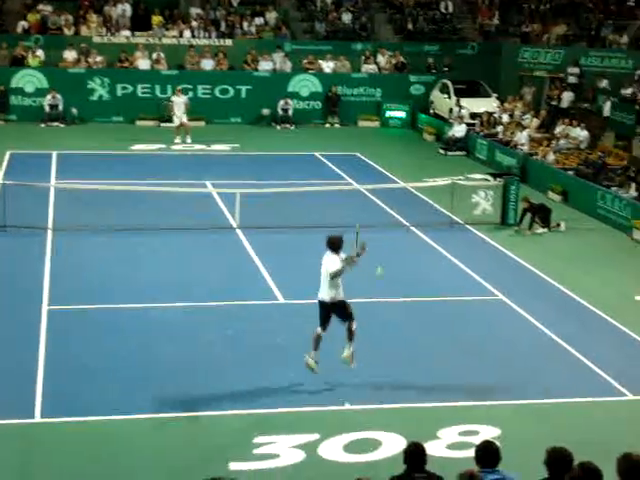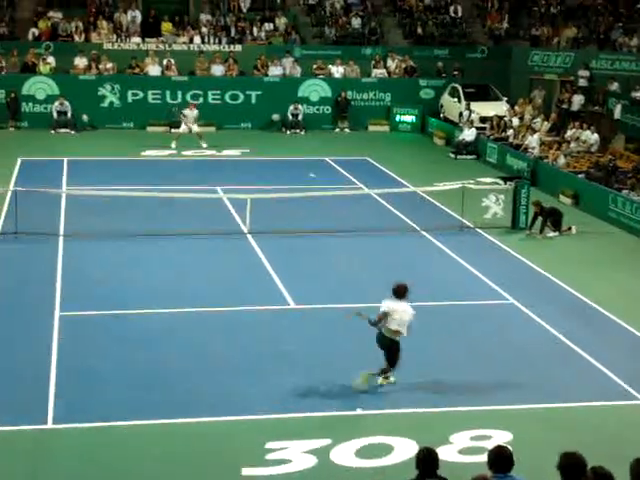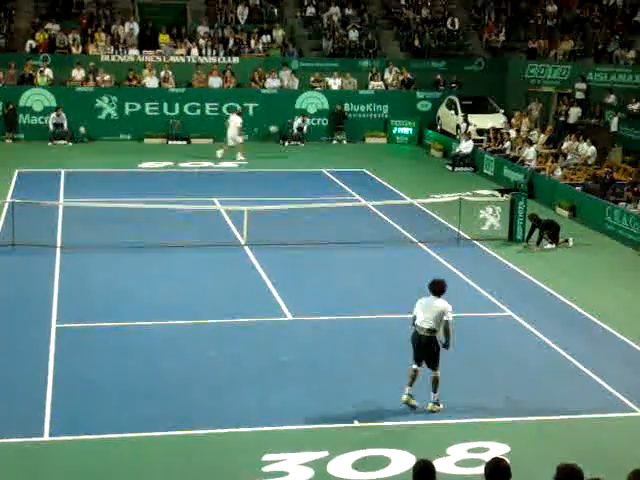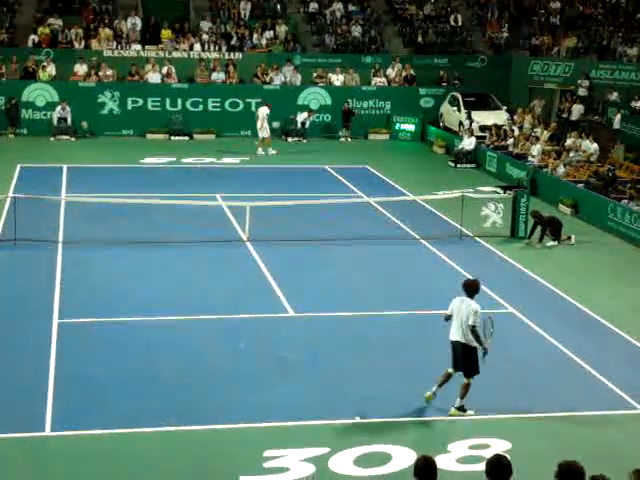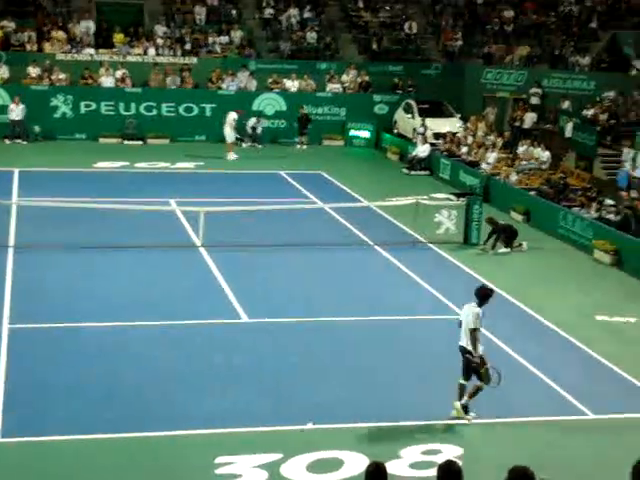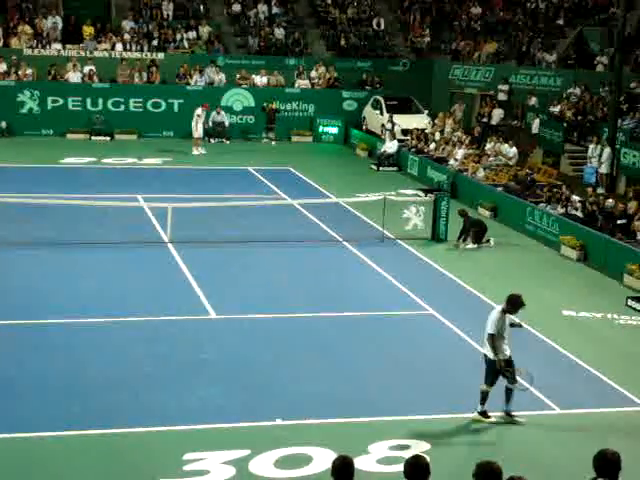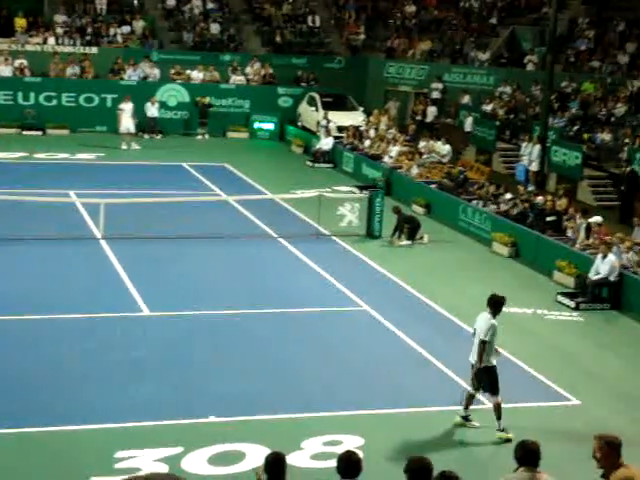
dt=0.7s
person 1, frame 1
left shoulder: (329, 255)
right shoulder: (333, 260)
left elbow: (346, 259)
right elbow: (333, 275)
left wrist: (358, 253)
right wrist: (344, 267)
left hip: (323, 299)
right hip: (334, 300)
left knee: (322, 328)
right knee: (351, 321)
left ankle: (312, 357)
right ankle: (348, 352)
person 1, frame 2
left shoulder: (387, 304)
right shoulder: (409, 310)
left elbow: (379, 319)
left wrist: (372, 322)
left hip: (382, 336)
right hip: (392, 340)
right knee: (390, 366)
left ankle: (384, 377)
right ankle: (368, 375)
person 1, frame 3
left shoulder: (421, 301)
right shoulder: (446, 306)
left elbow: (413, 320)
right elbow: (446, 326)
right wrist: (447, 342)
left hip: (416, 335)
right hip: (430, 339)
left knee: (416, 365)
right knee: (435, 370)
left ankle: (408, 394)
right ankle: (434, 403)
person 1, frame 4
left shoulder: (456, 301)
right shoulder: (474, 308)
left elbow: (447, 318)
right elbow: (473, 330)
right wrist: (483, 345)
left hip: (454, 340)
right hip: (467, 344)
left knee: (453, 369)
right knee: (469, 376)
left ankle: (433, 391)
right ankle: (458, 407)
person 1, frame 5
left shoulder: (467, 307)
right shoulder: (477, 312)
left elbow: (460, 324)
right elbow: (473, 334)
right wrist: (476, 354)
left hip: (463, 346)
right hip: (472, 349)
left knee: (465, 378)
right knee: (484, 380)
left ankle: (460, 408)
right ankle: (463, 403)
person 1, frame 6
left shoulder: (503, 311)
right shoulder: (497, 317)
right elbow: (490, 338)
left wrist: (513, 324)
right wrist: (497, 358)
left hip: (505, 353)
right hip: (494, 356)
left knee: (512, 381)
right knee: (489, 383)
left ankle: (507, 412)
right ankle: (481, 411)
person 1, frame 7
left shoulder: (482, 316)
right shoulder: (492, 324)
right elbow: (481, 345)
right wrist: (478, 366)
left hip: (476, 360)
right hip: (485, 363)
left knee: (475, 388)
right knee: (495, 395)
left ankle: (463, 416)
right ankle: (500, 429)
